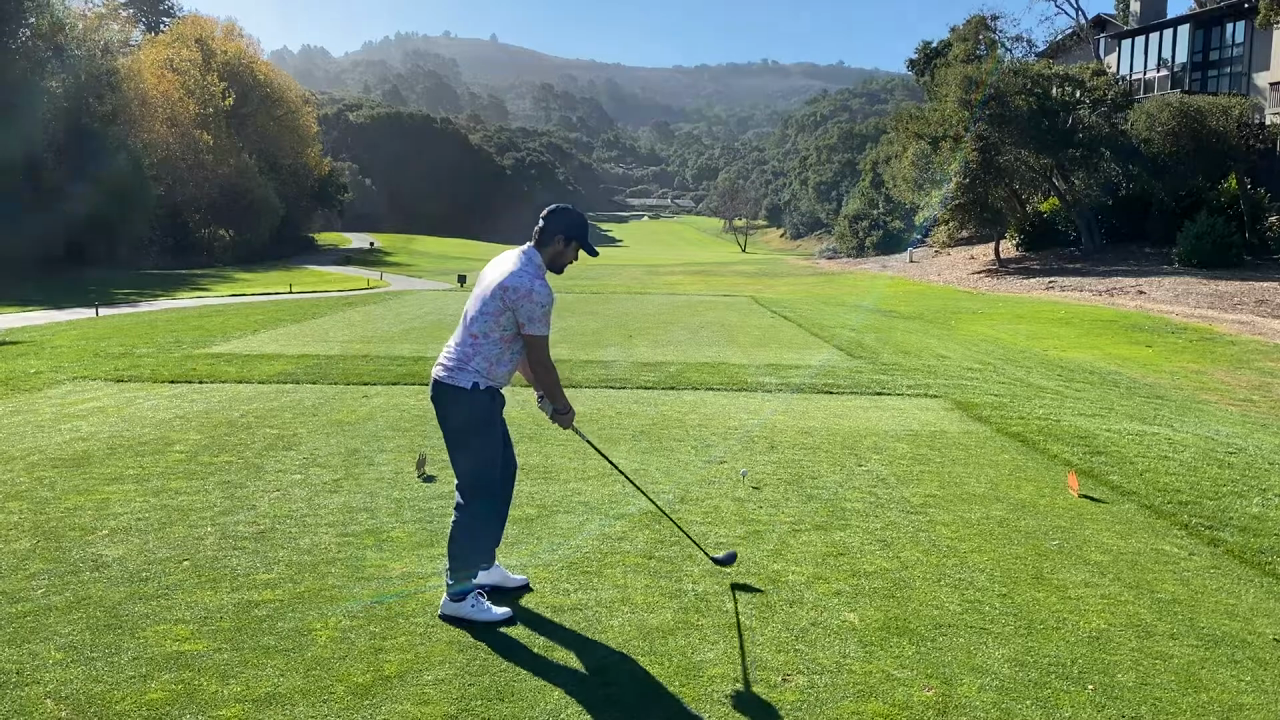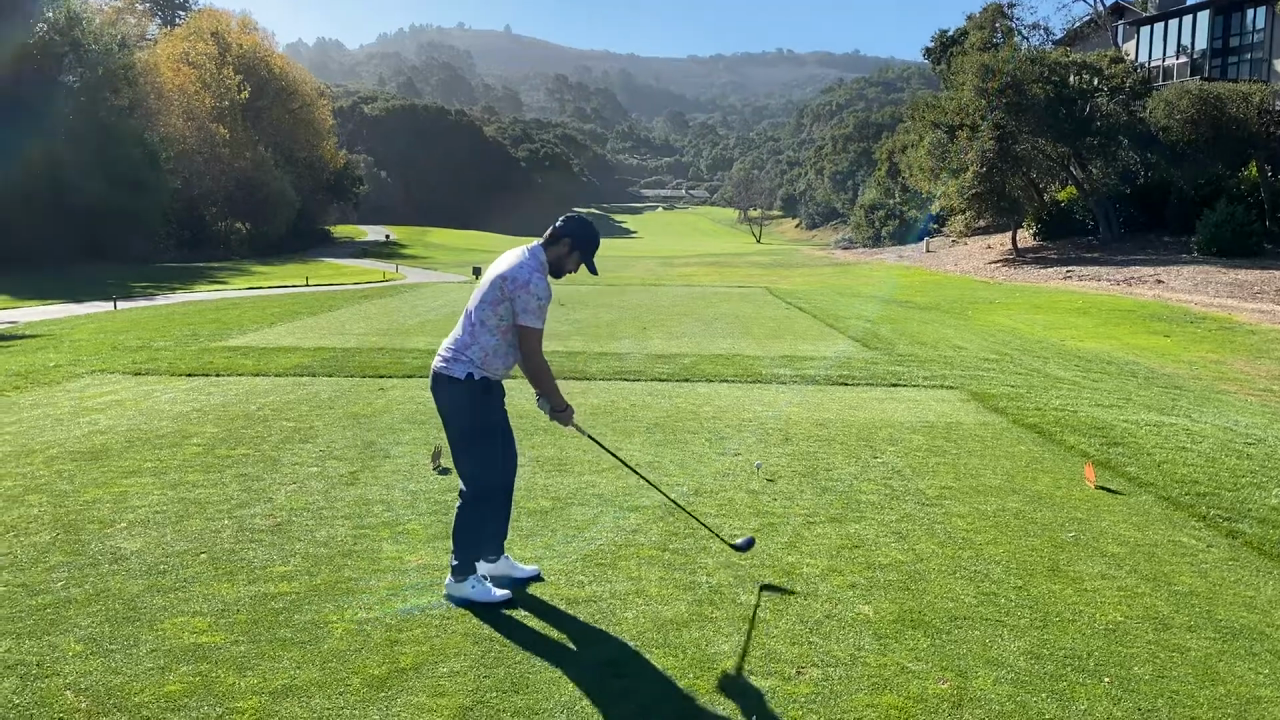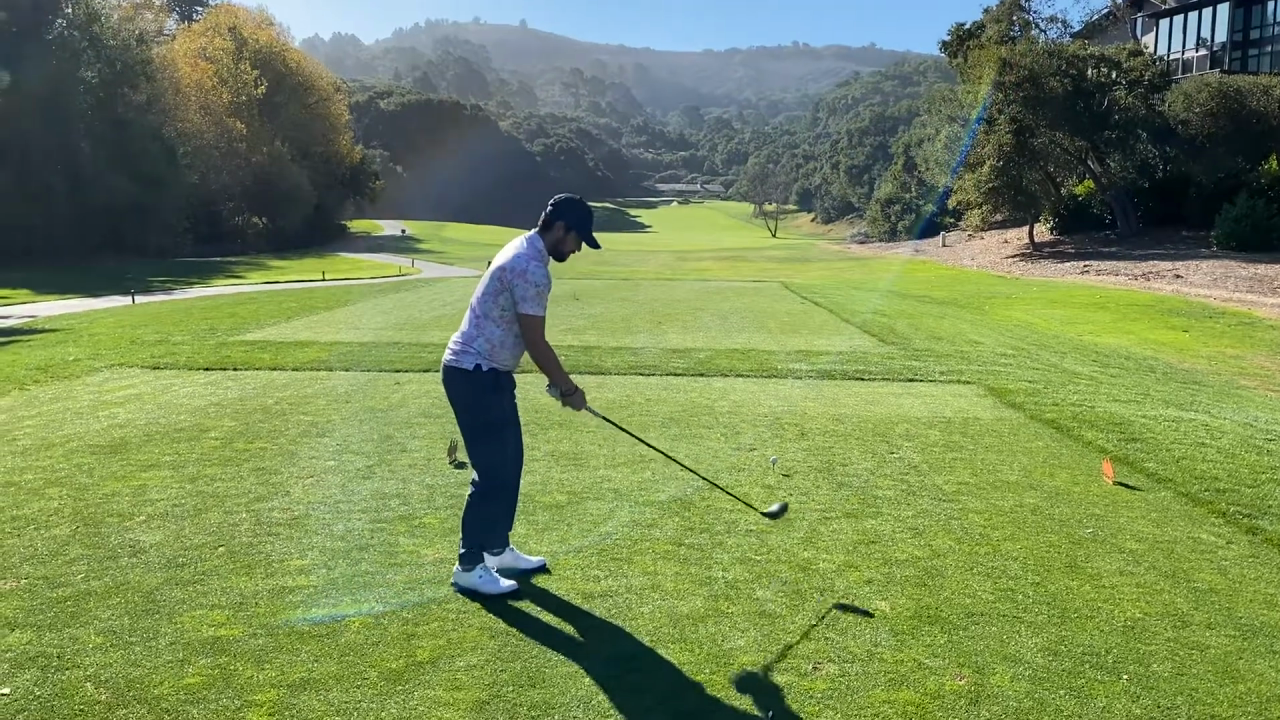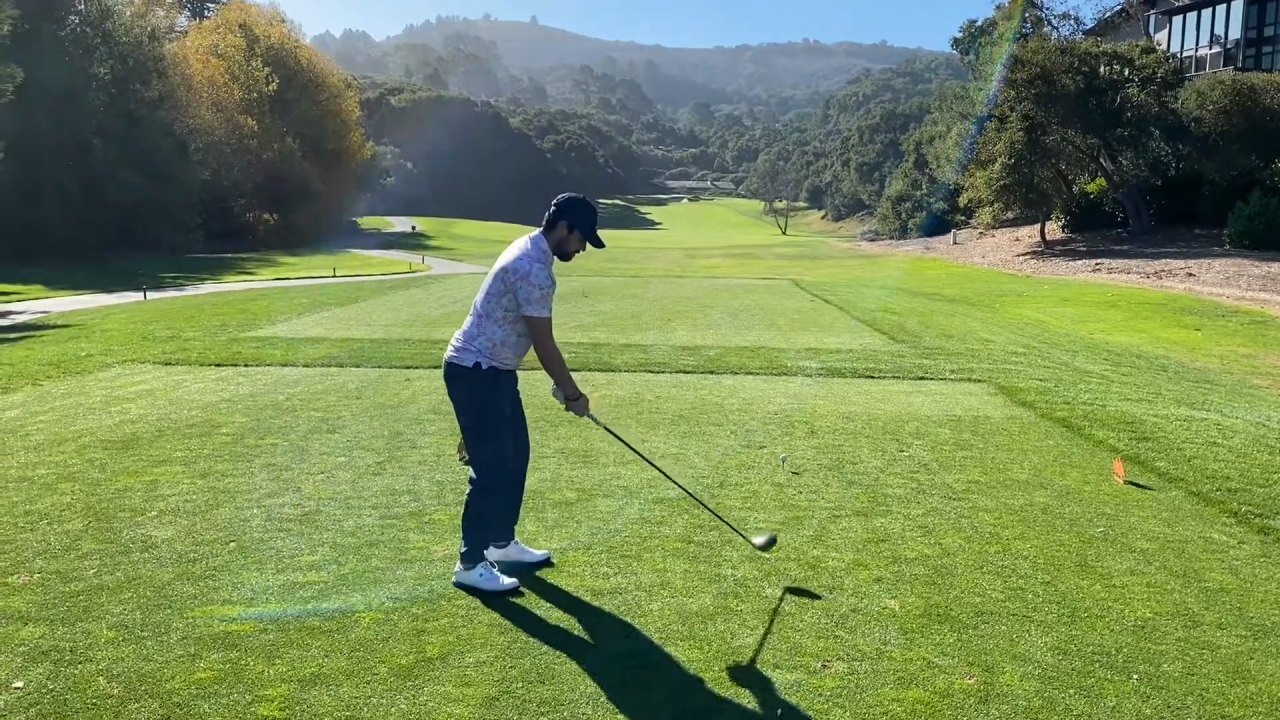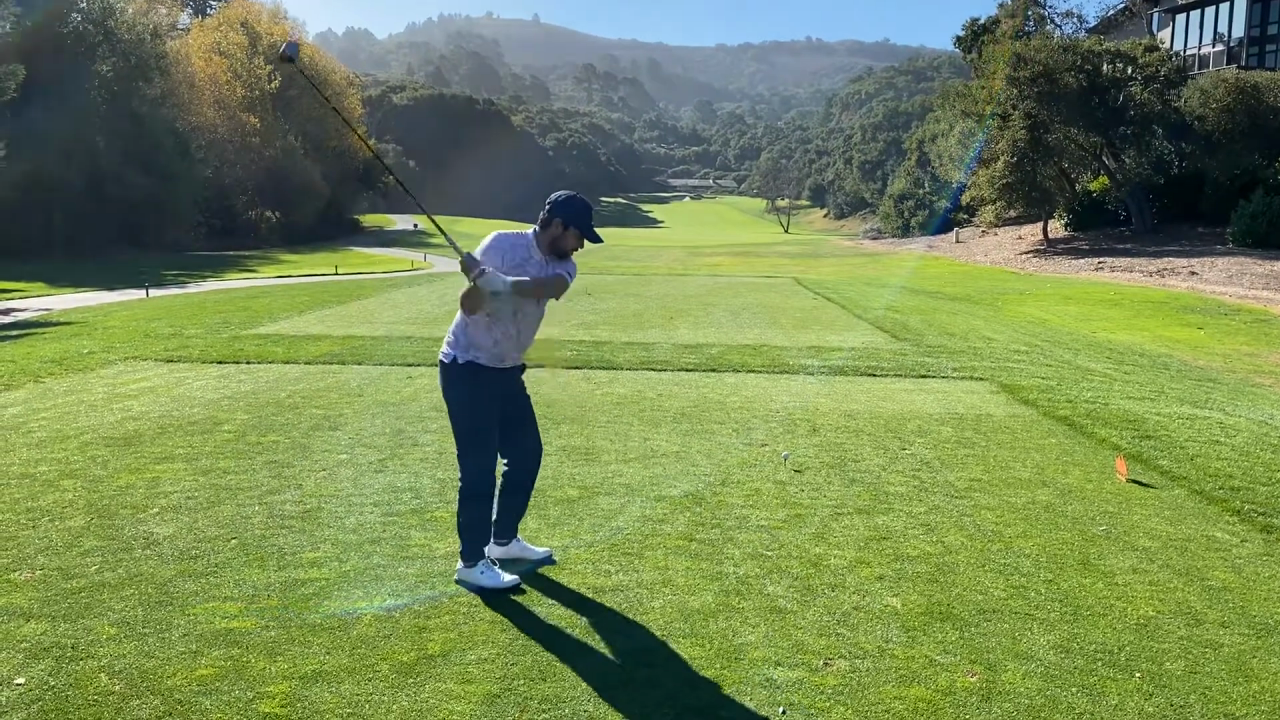
dt=0.7s
person 1, frame 1
left shoulder: (508, 262)
right shoulder: (533, 287)
right elbow: (540, 360)
left wrist: (541, 391)
right wrist: (563, 408)
left hip: (462, 385)
right hip: (467, 392)
left knee: (500, 474)
right knee: (477, 491)
left ankle: (482, 564)
right ankle: (458, 594)
person 1, frame 2
left shoulder: (519, 259)
right shoulder: (532, 281)
right elbow: (531, 356)
left wrist: (544, 394)
right wrist: (559, 404)
left hip: (471, 378)
right hip: (464, 383)
left knee: (501, 467)
right knee: (483, 479)
left ankle: (490, 555)
right ankle: (462, 575)
person 1, frame 3
left shoulder: (523, 252)
right shoulder: (531, 268)
left elbow: (525, 337)
right elbow: (535, 343)
left wrist: (557, 381)
right wrist: (569, 389)
left hip: (487, 372)
right hip: (474, 374)
left knee: (508, 462)
right knee: (493, 471)
left ankle: (496, 549)
right ankle: (470, 564)
person 1, frame 4
left shoulder: (531, 253)
right shoulder: (533, 269)
left elbow: (542, 332)
right elbow: (542, 343)
left wrist: (563, 384)
right wrist: (574, 394)
left hip: (494, 370)
right hip: (474, 371)
left knee: (515, 456)
right knee: (491, 467)
left ankle: (500, 542)
right ankle: (470, 563)
person 1, frame 5
left shoulder: (563, 268)
right shoulder: (502, 244)
left elbow: (545, 288)
right elbow: (468, 305)
left wrist: (504, 284)
right wrist: (476, 282)
left hip: (506, 371)
right hip: (466, 367)
left knee: (527, 454)
right knee: (479, 466)
left ankle: (504, 539)
right ankle: (471, 561)
